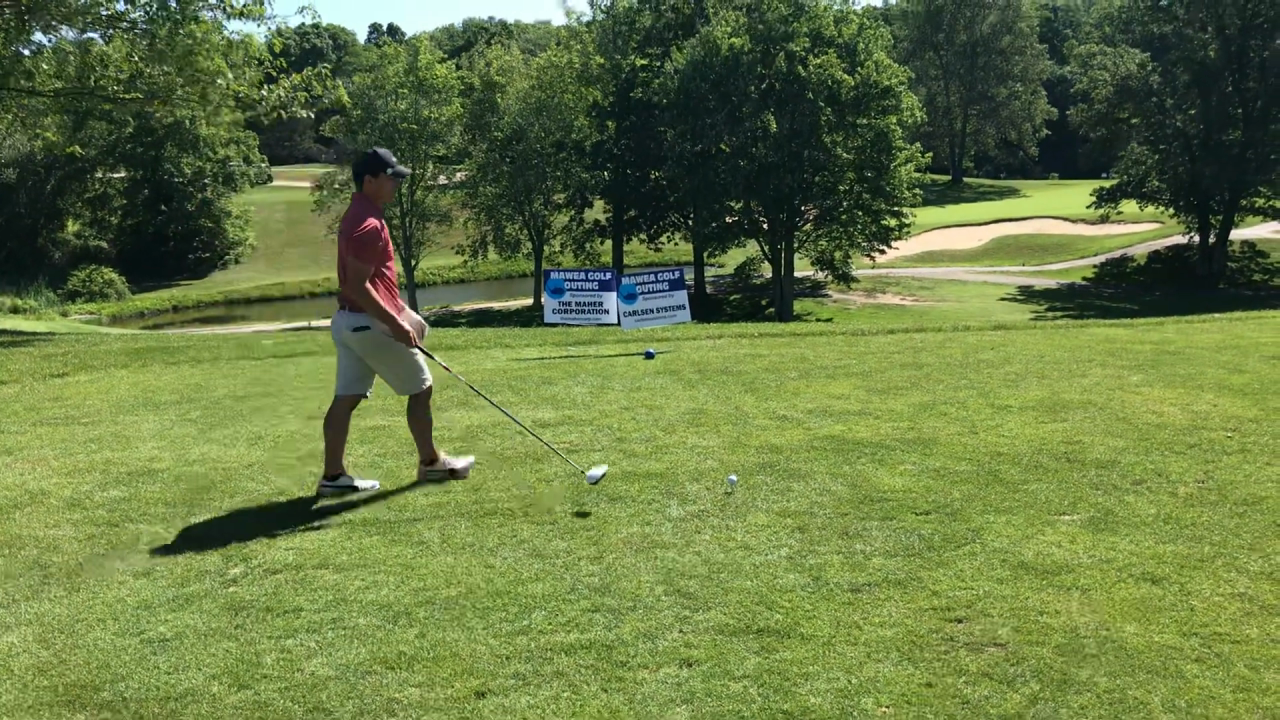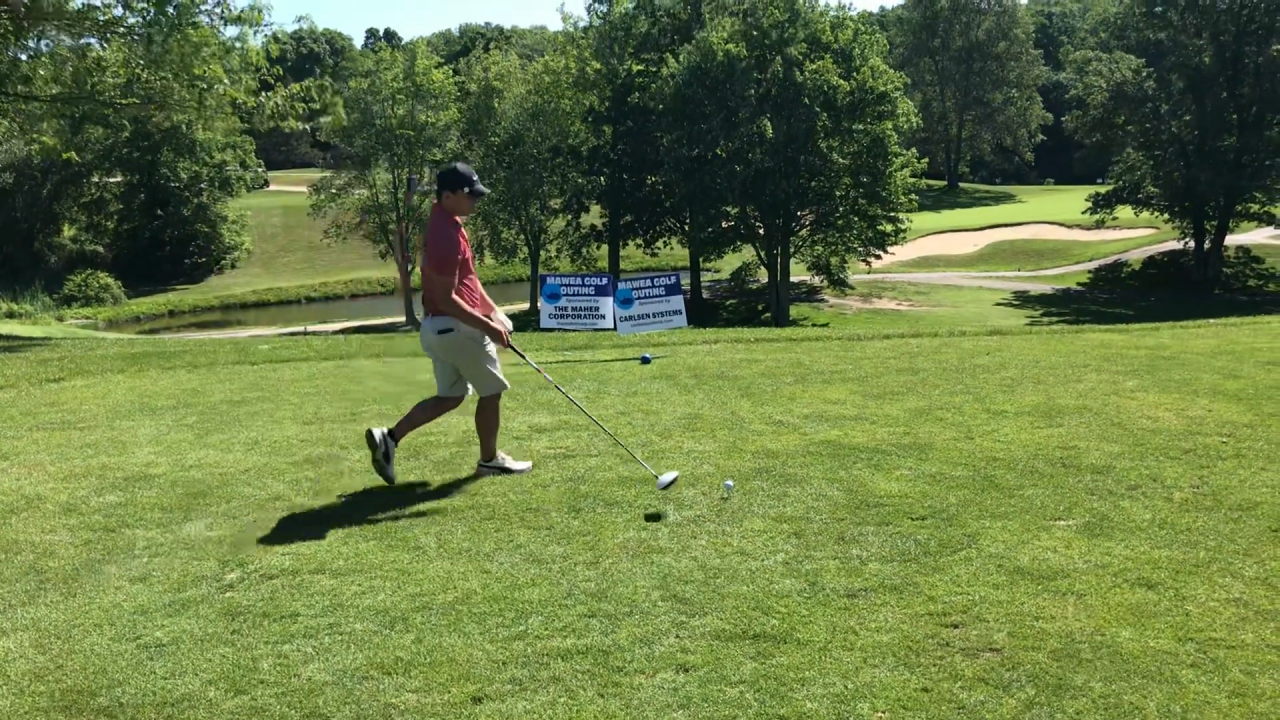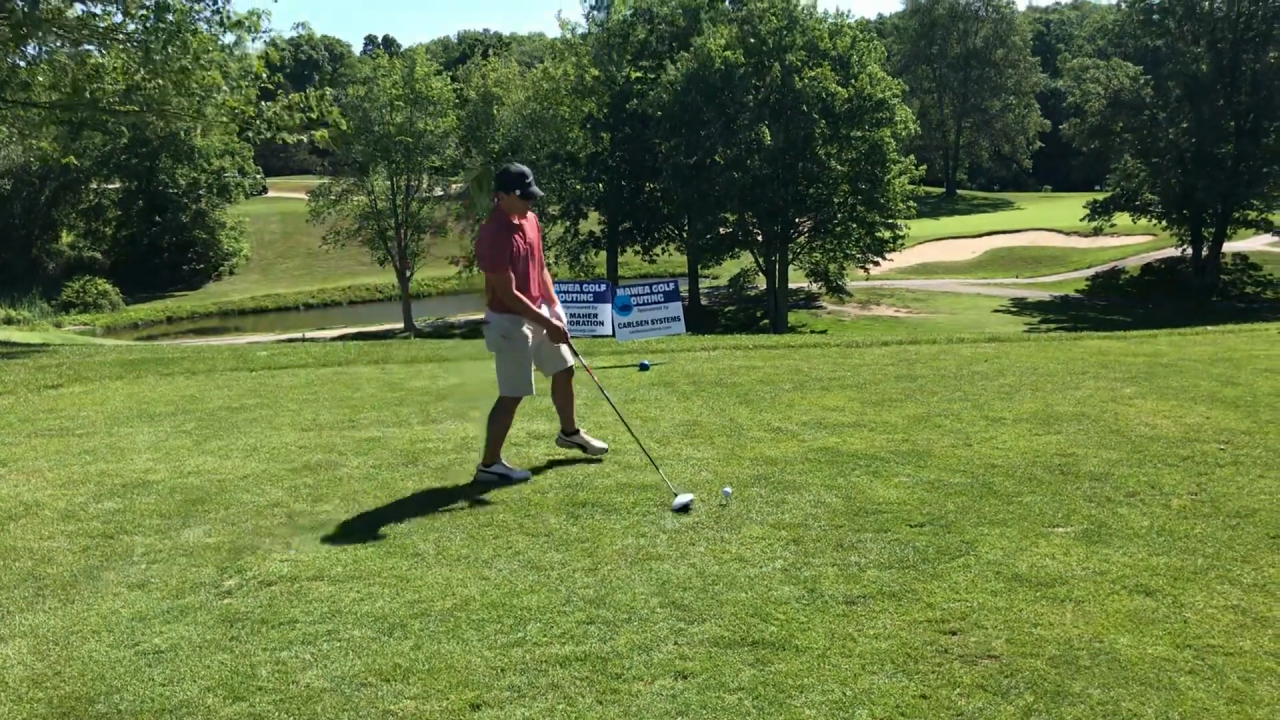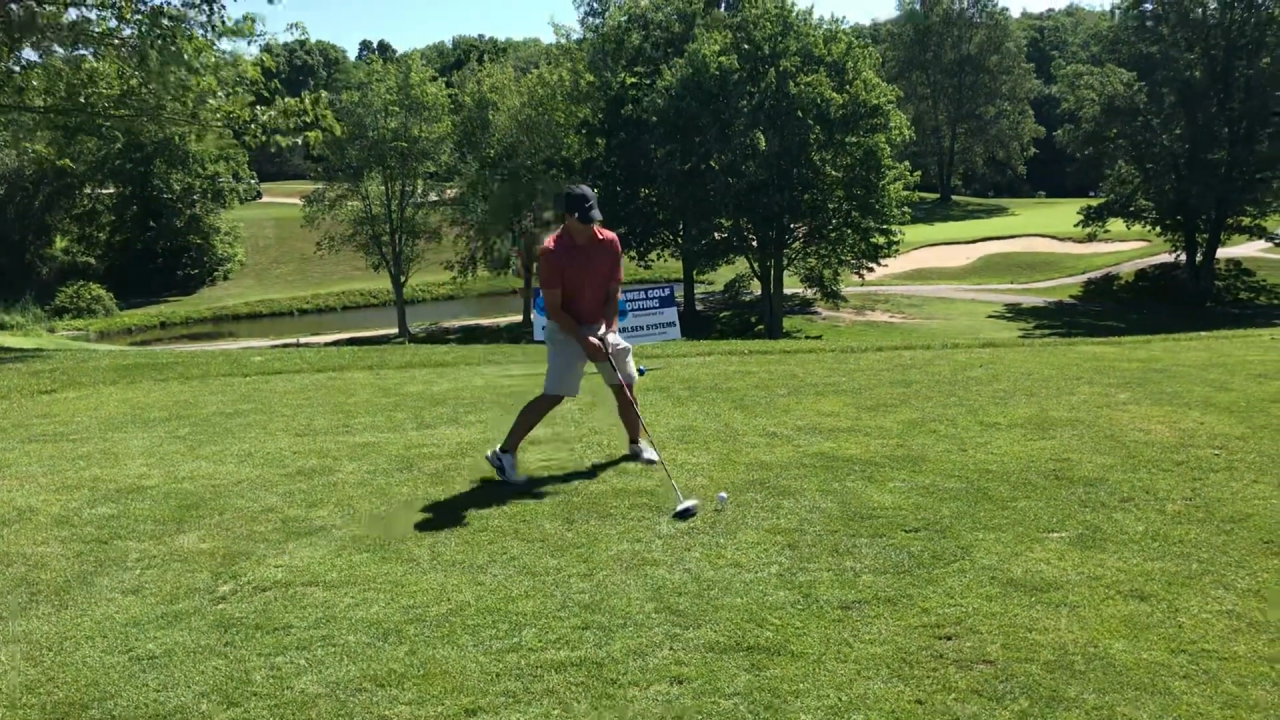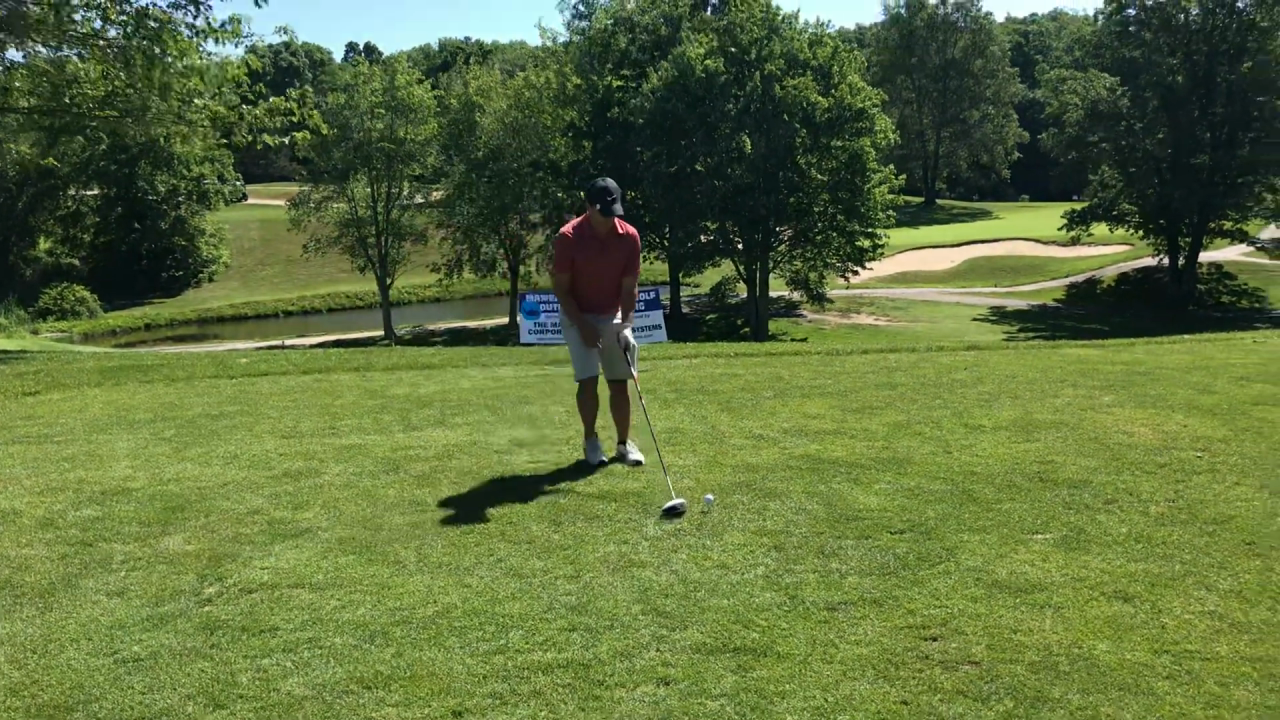
dt=0.3s
person 1, frame 1
left shoulder: (359, 215)
right shoulder: (368, 224)
right elbow: (359, 286)
left wrist: (401, 312)
right wrist: (396, 323)
left hip: (349, 321)
right hip: (370, 324)
left knee: (346, 399)
right knee: (420, 391)
left ankle: (334, 476)
right ankle: (431, 462)
person 1, frame 2
left shoulder: (448, 225)
right shoulder: (446, 236)
right elbow: (446, 298)
left wrist: (492, 310)
right wrist: (486, 325)
left hip: (440, 325)
right hip: (456, 327)
left knee: (451, 396)
right knee: (492, 391)
left ankle: (389, 438)
right ankle: (490, 458)
person 1, frame 3
left shoulder: (529, 220)
right shoulder: (492, 235)
right elbow: (507, 293)
left wrist: (554, 306)
right wrist: (544, 320)
left hip: (539, 313)
right hip: (510, 322)
left knee: (564, 373)
right knee: (512, 395)
left ankle: (570, 433)
right ankle: (489, 464)
person 1, frame 4
left shoulder: (609, 242)
right shoulder: (552, 251)
left elbow: (613, 292)
right elbow: (554, 308)
left wrist: (610, 330)
right wrist: (584, 340)
left hip: (602, 327)
right hip: (567, 331)
left knee: (625, 386)
right knee: (553, 395)
left ankle: (636, 443)
right ankle: (505, 452)
person 1, frame 5
left shoulder: (630, 236)
right shoulder: (568, 237)
left elbow: (629, 287)
right elbow: (561, 289)
left wrist: (625, 325)
right wrist: (583, 325)
left hip: (614, 317)
right hip: (578, 318)
left knee: (619, 383)
right knee: (588, 379)
left ankle: (624, 443)
right ankle: (590, 439)
